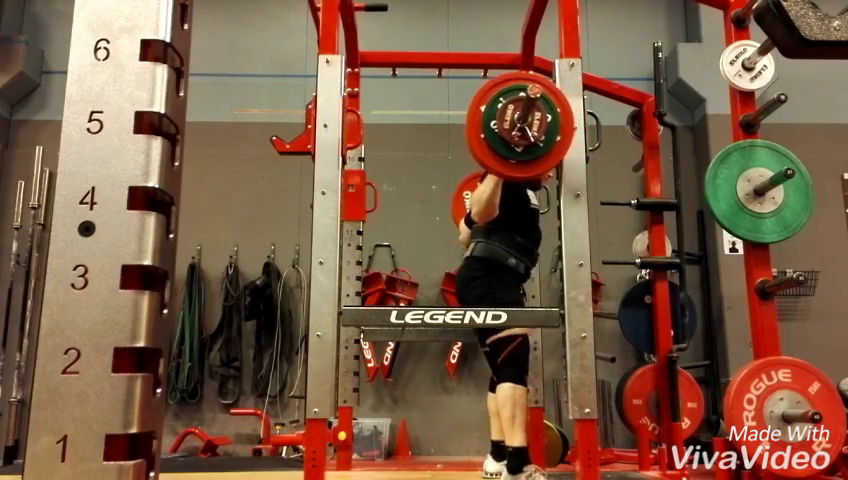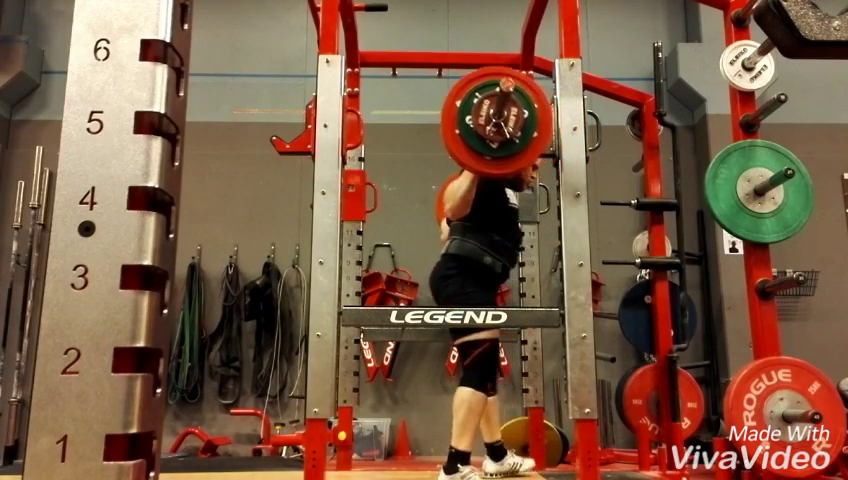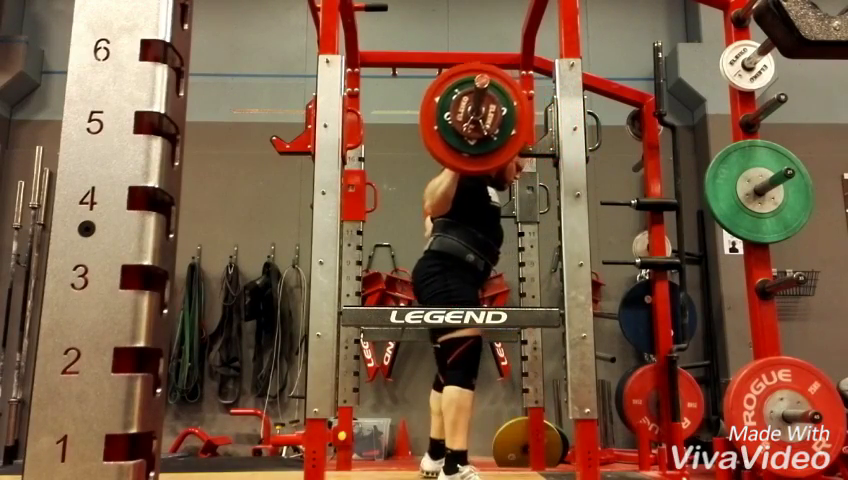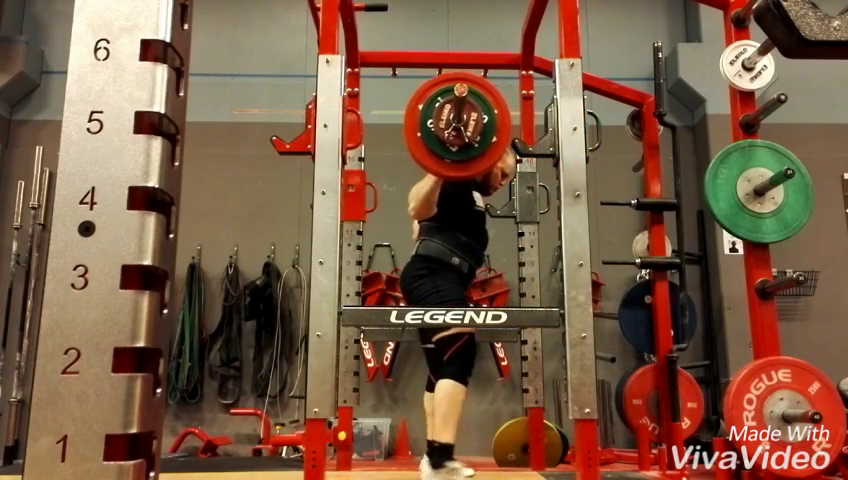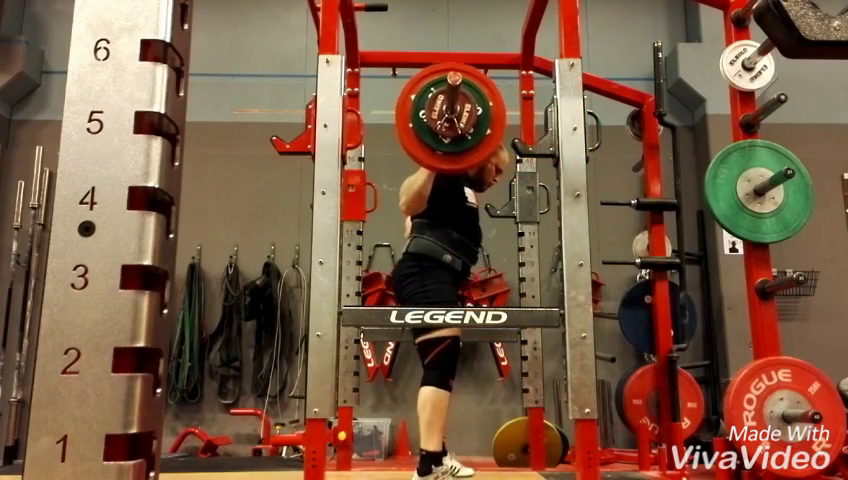
dt=0.4s
person 1, frame 1
left shoulder: (515, 187)
right shoulder: (511, 182)
left elbow: (465, 234)
right elbow: (481, 213)
right wrist: (497, 170)
left hip: (489, 281)
right hip: (488, 280)
left knee: (505, 368)
right knee: (513, 365)
person 1, frame 2
left shoulder: (497, 189)
right shoulder: (490, 181)
left elbow: (447, 231)
right elbow: (454, 209)
left hip: (470, 281)
right hip: (463, 279)
left knee: (485, 366)
right knee: (480, 366)
person 1, frame 3
left shoulder: (481, 188)
right shoulder: (473, 179)
left elbow: (432, 225)
right elbow: (433, 205)
left hip: (449, 278)
right hip: (446, 276)
left knee: (452, 367)
right knee: (463, 363)
person 1, frame 4
left shoulder: (467, 193)
right shoulder: (458, 183)
left elbow: (420, 227)
right elbow: (418, 209)
left hip: (436, 280)
right hip: (433, 277)
left knee: (444, 366)
right knee: (458, 359)
person 1, frame 5
left shoulder: (461, 188)
right shoulder: (450, 178)
left elbow: (413, 223)
right elbow: (408, 203)
left hip: (434, 279)
right hip: (425, 276)
left knee: (441, 365)
right knee: (442, 362)
